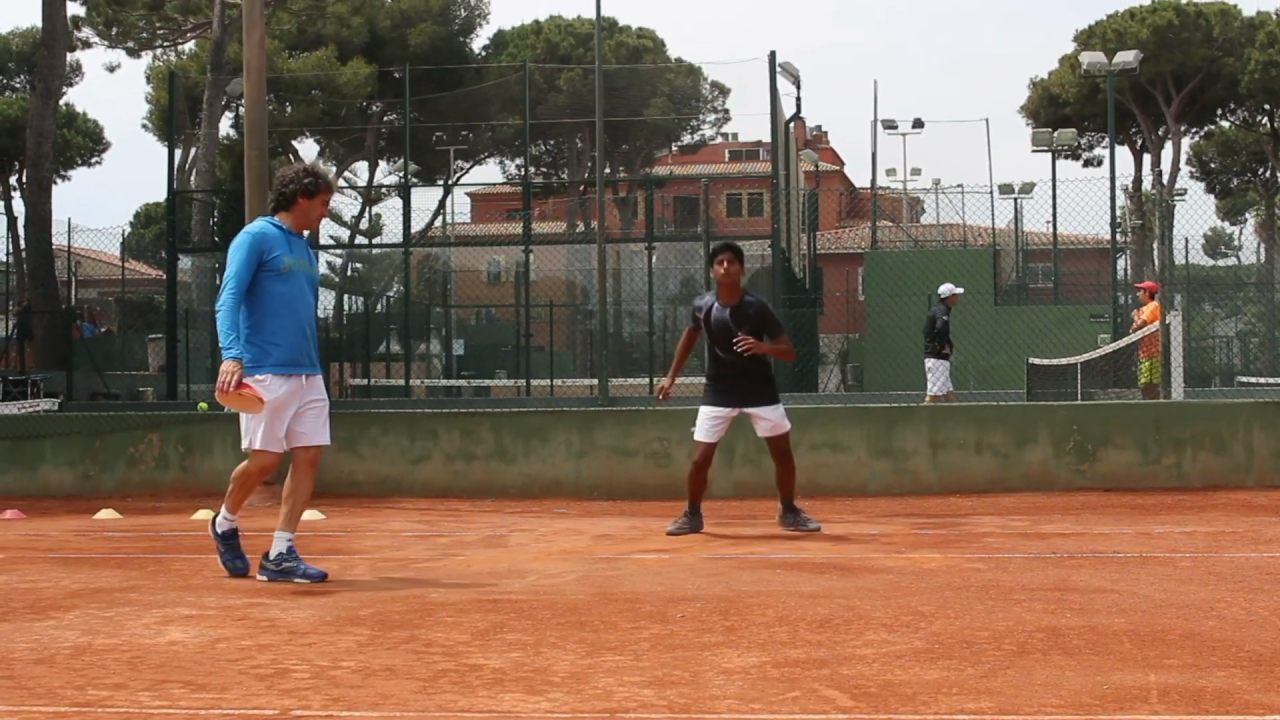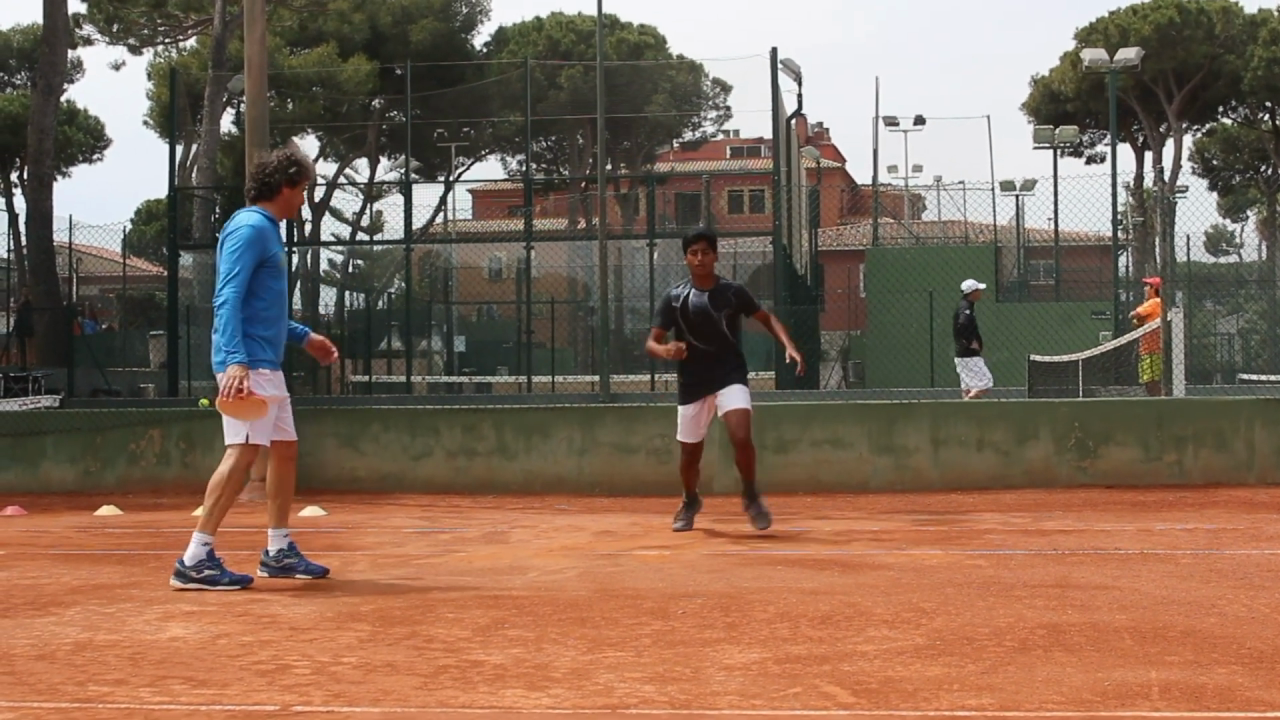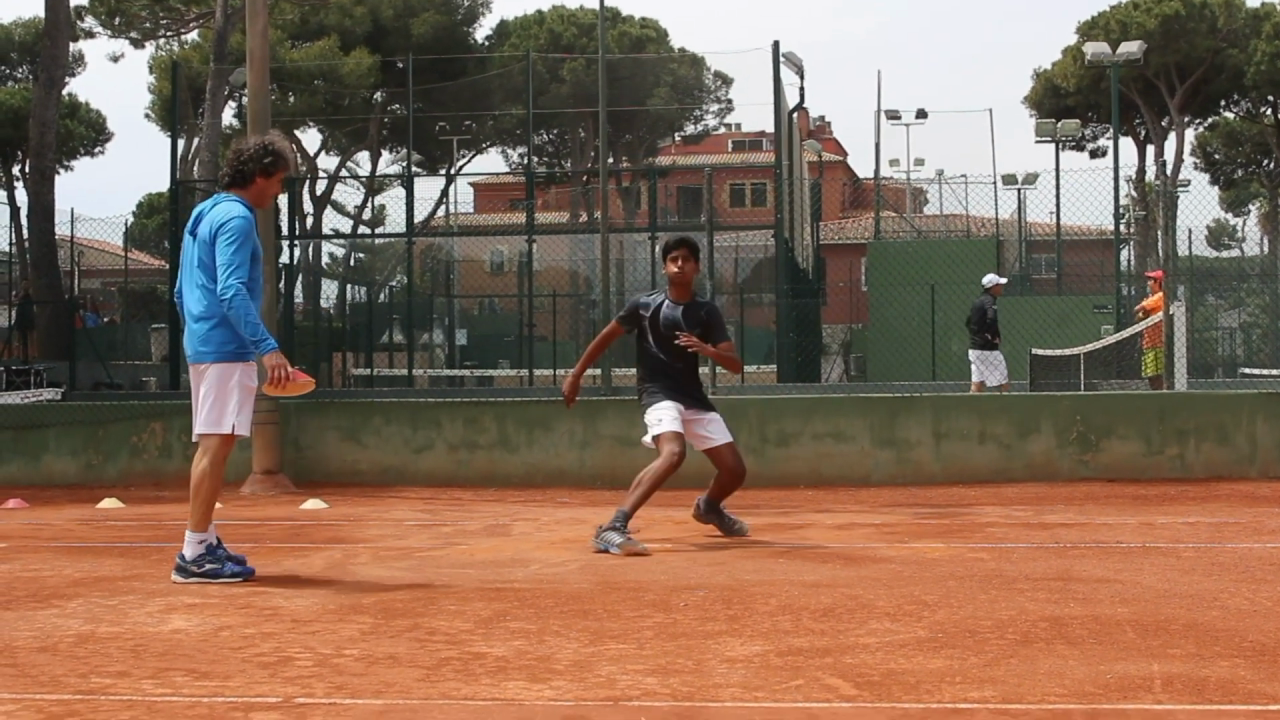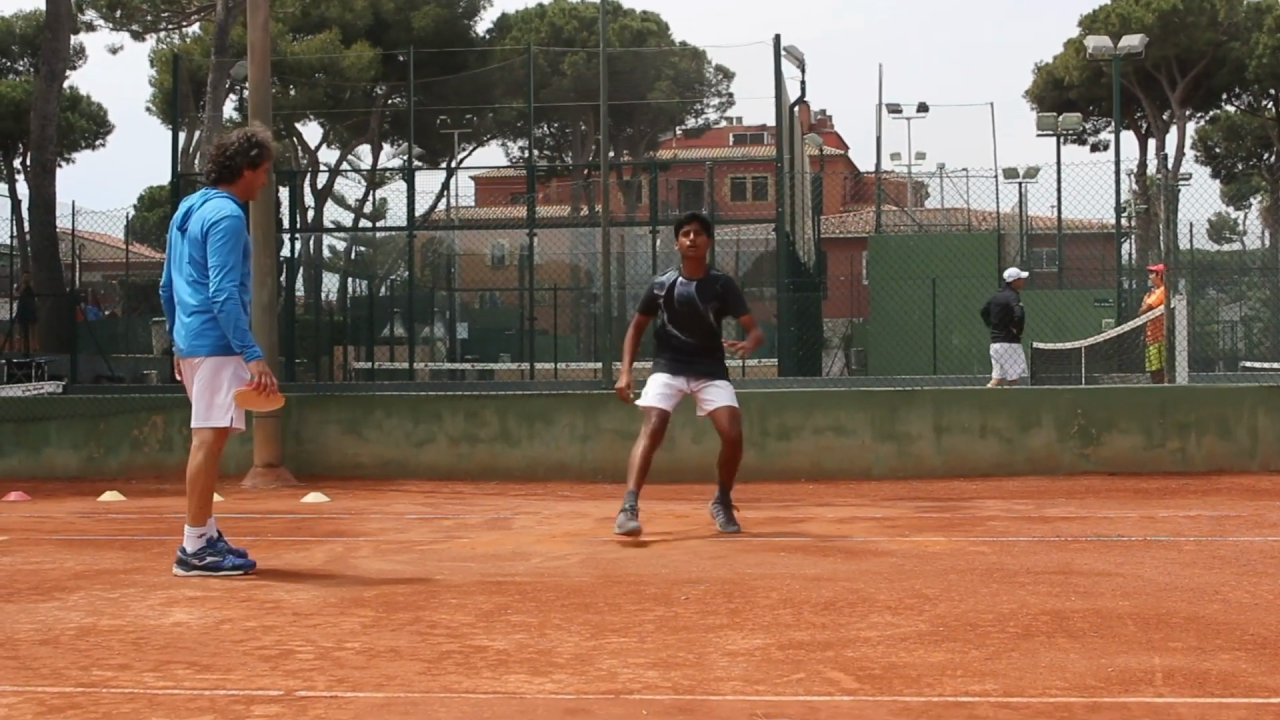
dt=0.4s
person 1, frame 1
left shoulder: (305, 249)
right shoulder: (256, 237)
right elbow: (230, 299)
left wrist: (316, 364)
right wrist: (232, 355)
left hip: (307, 373)
right hip: (265, 371)
left knee: (308, 457)
right knee: (263, 458)
left ankle: (280, 553)
right ankle: (226, 523)
person 1, frame 2
left shoulder: (265, 230)
right shoulder: (250, 228)
right elbow: (227, 300)
left wrist: (303, 335)
right wrist: (236, 358)
left hip: (265, 365)
right hip: (247, 365)
left knee: (284, 450)
right knee: (242, 453)
left ankle: (279, 550)
right ankle: (195, 559)
person 1, frame 3
left shoulder: (205, 213)
right shoulder: (236, 218)
left elbow: (181, 292)
right elbow: (232, 292)
right wrist: (266, 346)
left hip: (201, 346)
right hip: (225, 349)
left knee: (213, 445)
right knee: (215, 445)
left ankle: (206, 542)
right ankle: (193, 554)
person 1, frame 4
left shoulder: (189, 209)
right shoulder: (226, 216)
left elbow: (167, 286)
right elbow: (225, 295)
left wrist: (178, 339)
right wrist: (253, 355)
left hip: (192, 340)
right hip: (217, 343)
left knee: (208, 439)
right knee: (210, 438)
left ankle: (206, 535)
right ankle: (193, 547)
person 2, frame 1
left shoulder: (758, 309)
right shoulder: (702, 307)
left elbow: (789, 352)
right elbow: (690, 335)
left wrist: (763, 347)
right wrist: (671, 376)
left hip: (759, 392)
right hip: (717, 394)
left knee: (783, 453)
right knee: (699, 462)
left ankle: (788, 510)
right ankle: (693, 513)
person 2, frame 2
left shoulder: (733, 291)
right shoulder: (673, 297)
left elbow: (766, 318)
right elbow: (650, 343)
left wrist: (789, 346)
right wrist: (663, 350)
left hip: (731, 377)
right hip: (693, 382)
left knee: (741, 437)
right knee: (690, 460)
left ankle: (750, 494)
right ankle: (691, 499)
person 2, frame 3
left shoulder: (709, 313)
right shoulder: (645, 305)
left elbow: (736, 364)
right elbow: (607, 336)
left wrist: (708, 350)
right wrist: (576, 375)
left hip: (694, 397)
right hip: (657, 392)
left knee: (735, 471)
right knee: (673, 455)
left ankle: (709, 507)
right ankle: (613, 528)
person 2, frame 4
left shoulder: (722, 284)
right shoulder: (660, 284)
left elbow: (752, 327)
right elbow: (636, 326)
left wrist: (748, 344)
right wrist: (624, 371)
left hip: (710, 369)
right hip: (669, 367)
left knee: (733, 434)
right knee: (652, 428)
left ankle: (723, 502)
right ankle: (629, 508)
